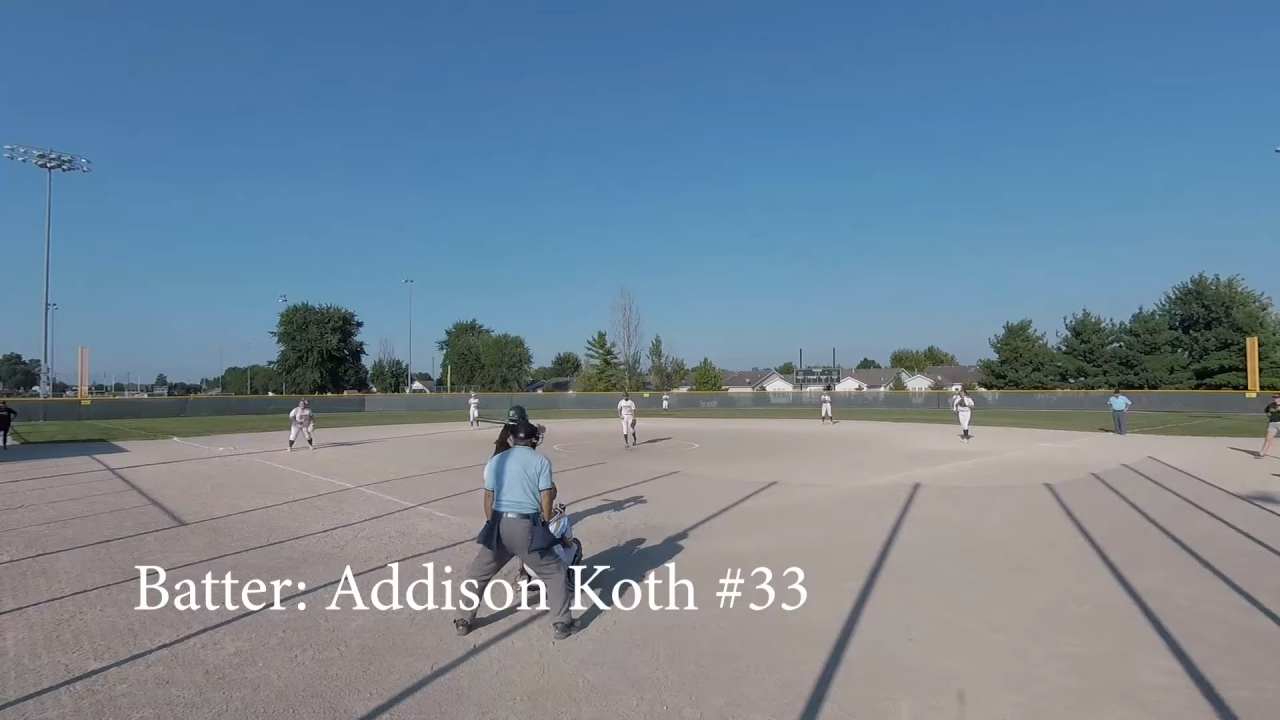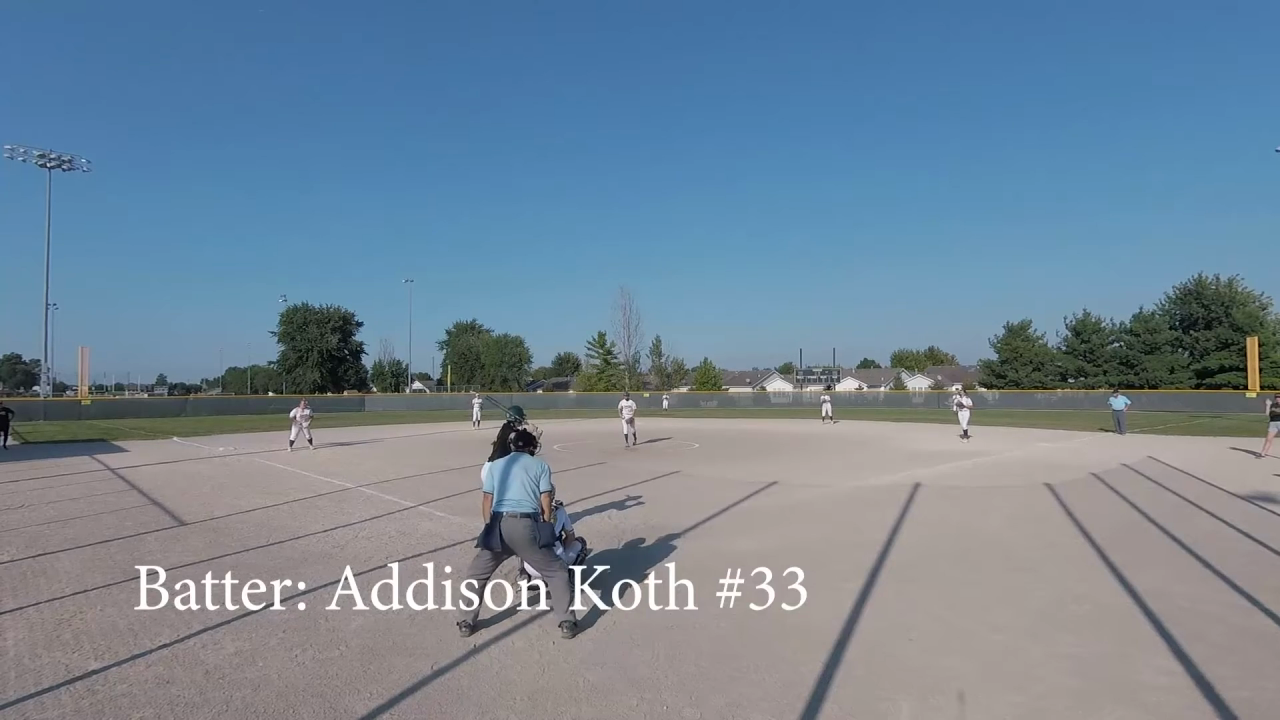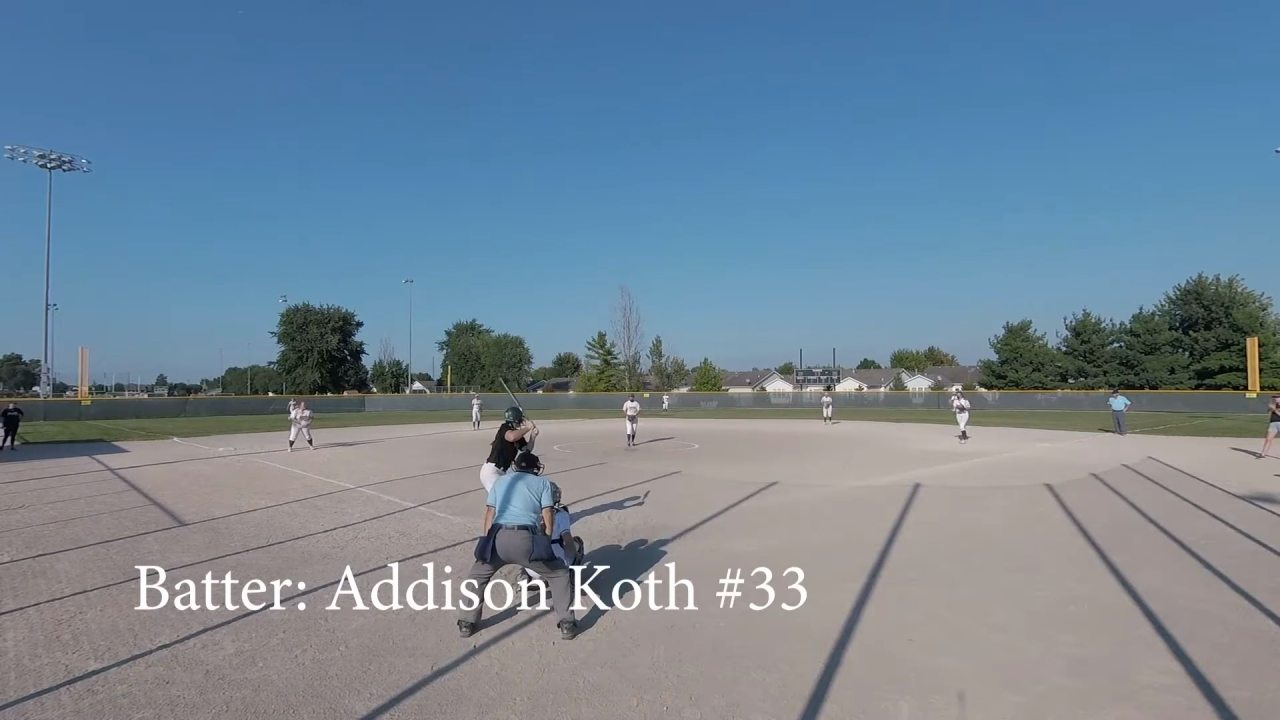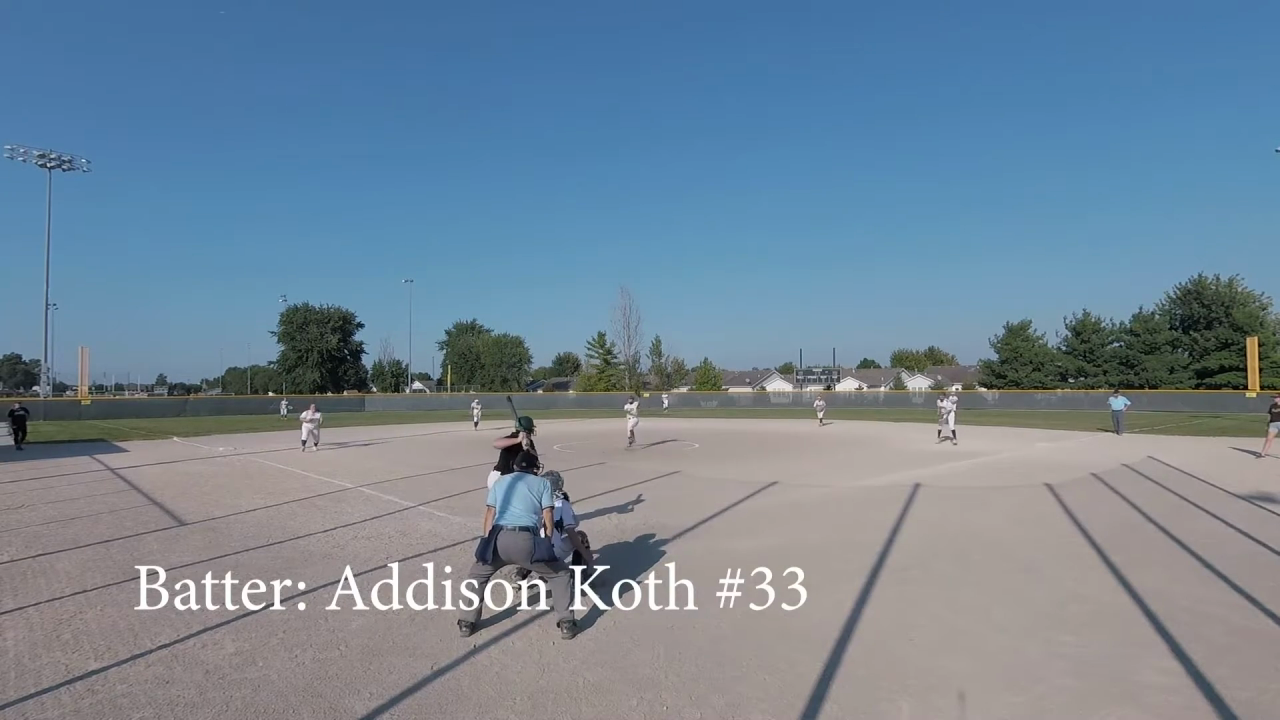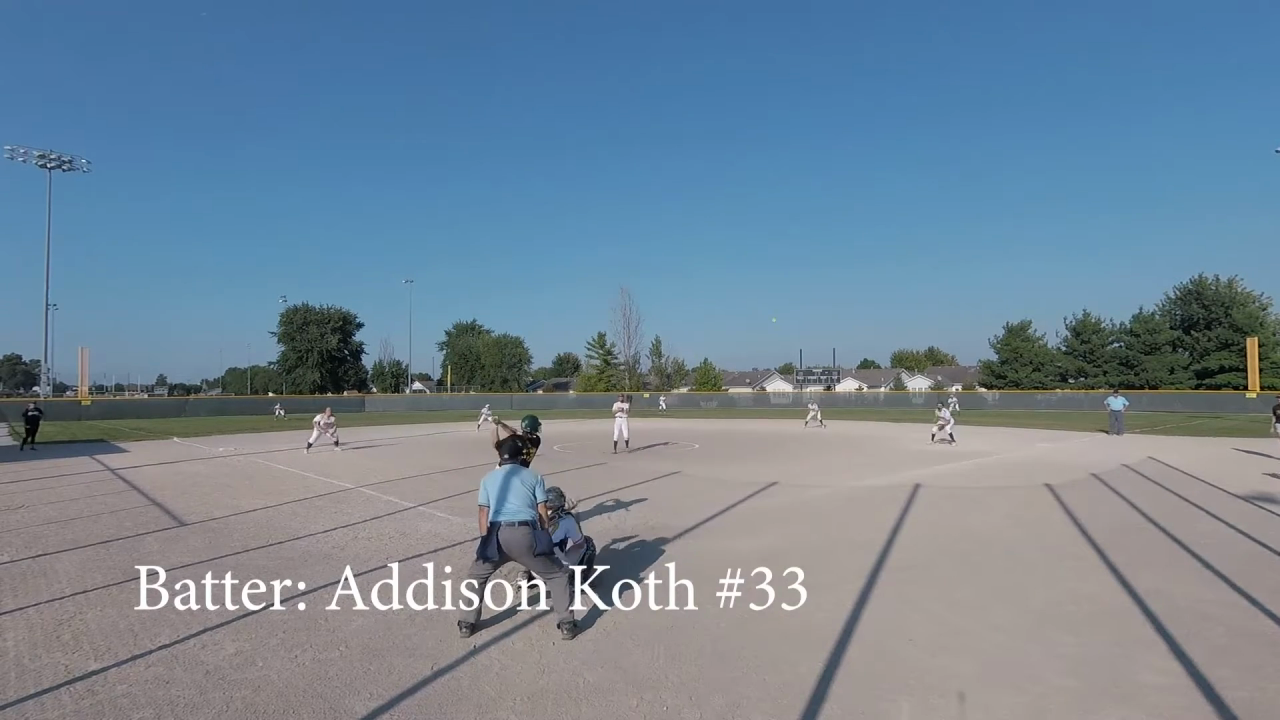
dt=1s
person 1, frame 1
left shoulder: (497, 460)
right shoulder: (541, 460)
left elbow: (488, 496)
right elbow: (546, 497)
right wrist: (545, 523)
left hip: (500, 525)
right hip: (527, 526)
left knee: (478, 573)
right knee: (555, 572)
left ankle: (464, 620)
right ankle: (561, 623)
person 1, frame 2
left shoulder: (496, 465)
right shoulder: (540, 465)
left elbow: (487, 499)
right elbow: (546, 500)
left wrist: (489, 527)
left hip: (499, 525)
right hip: (527, 526)
left knee: (477, 574)
right knee: (556, 572)
left ankle: (466, 622)
right ankle: (566, 622)
person 1, frame 3
left shoulder: (500, 481)
right shoulder: (542, 483)
left elbow: (490, 512)
right elbow: (547, 515)
left wrist: (487, 543)
left hip: (498, 538)
right hip: (525, 539)
left knee: (477, 576)
right knee: (560, 573)
left ankle: (467, 623)
right ankle: (567, 624)
person 1, frame 4
left shoulder: (500, 481)
right shoulder: (543, 483)
left elbow: (490, 513)
right elbow: (548, 516)
left wrist: (487, 543)
left hip: (499, 538)
right hip: (527, 540)
left knee: (477, 576)
right knee: (560, 574)
left ankle: (467, 623)
right ankle: (566, 623)
person 1, frame 5
left shoulder: (489, 477)
right shoulder: (533, 476)
left elbow: (483, 512)
right elbow: (542, 511)
left wrist: (486, 541)
right wrist: (544, 540)
left hip: (497, 534)
right hip: (526, 534)
left knee: (476, 576)
right knee: (558, 575)
left ankle: (467, 623)
right ankle: (566, 623)
